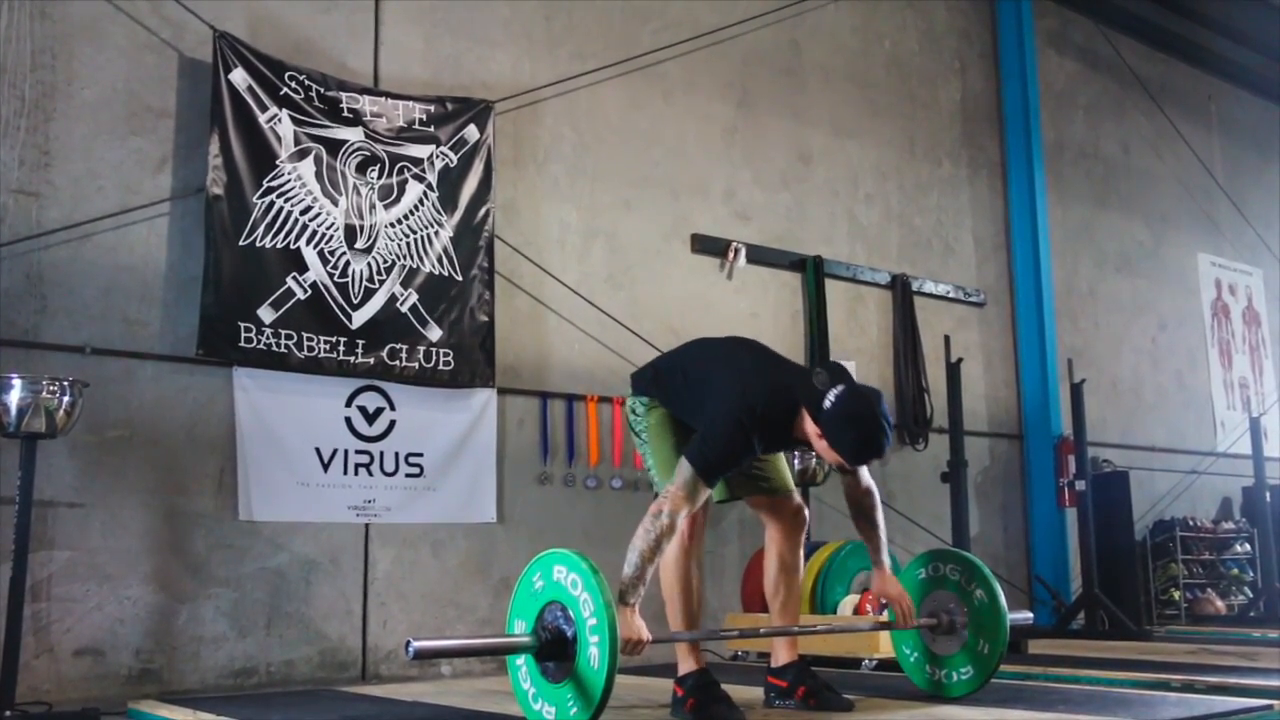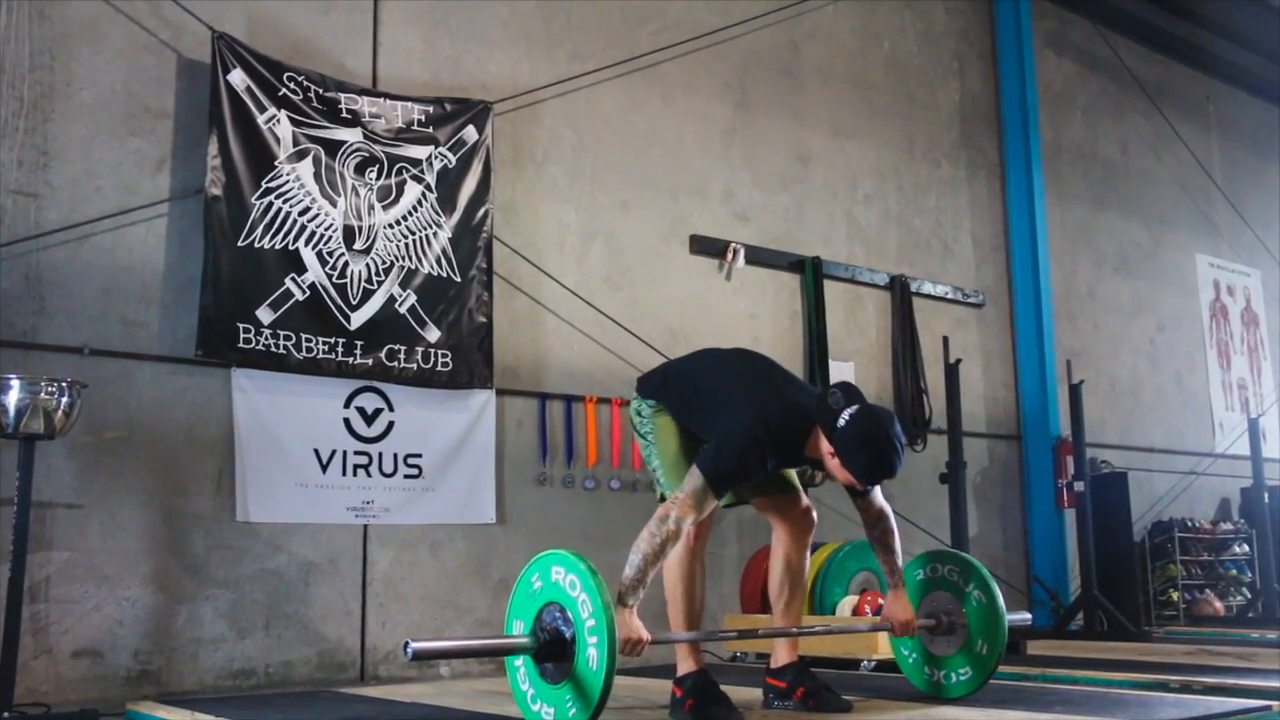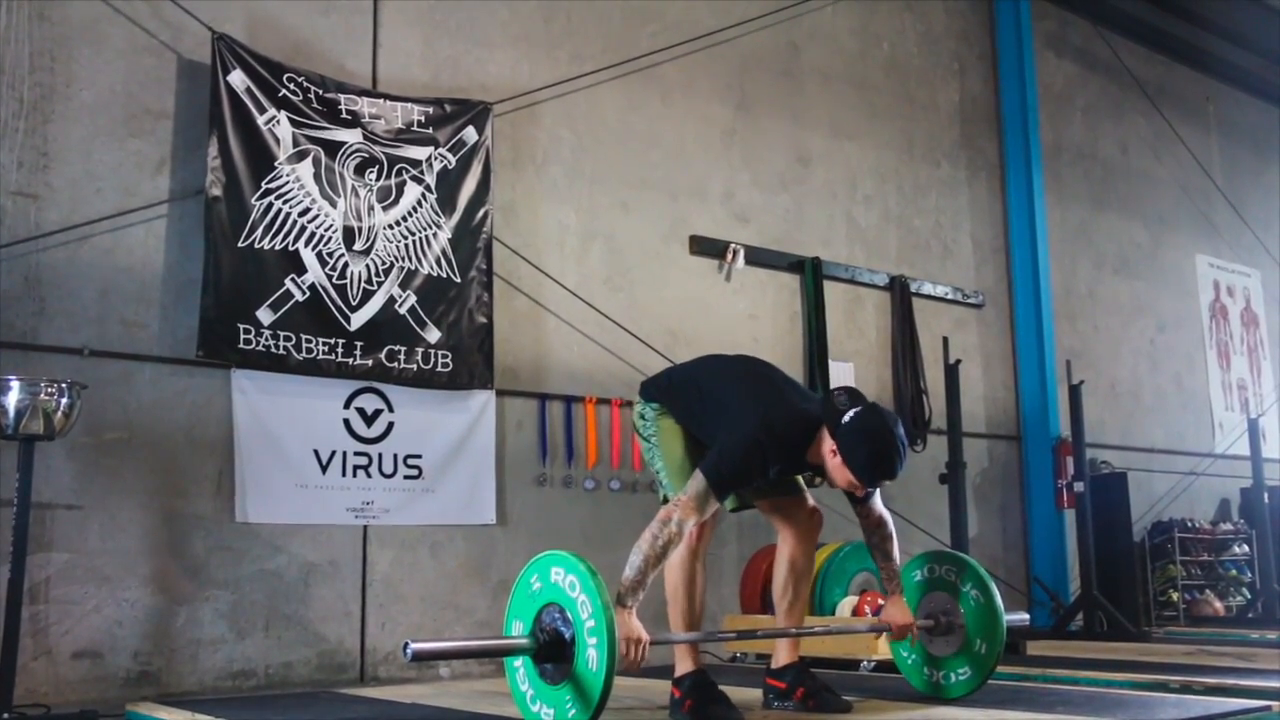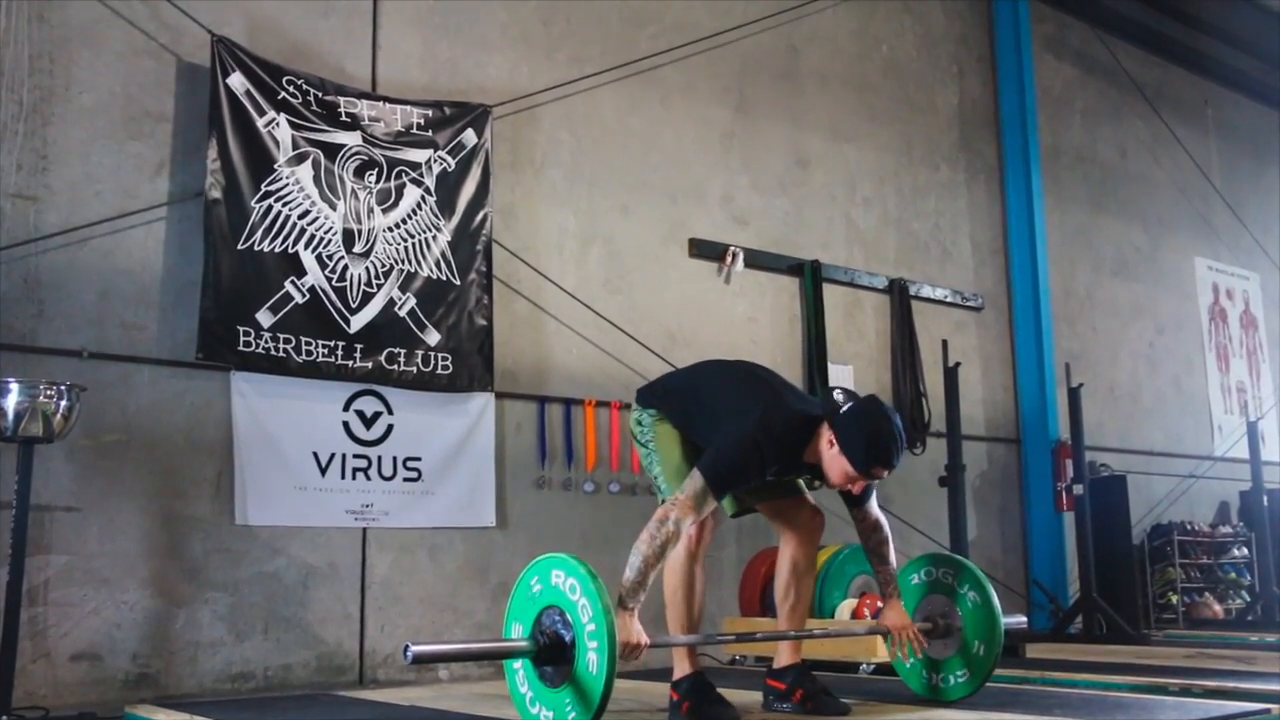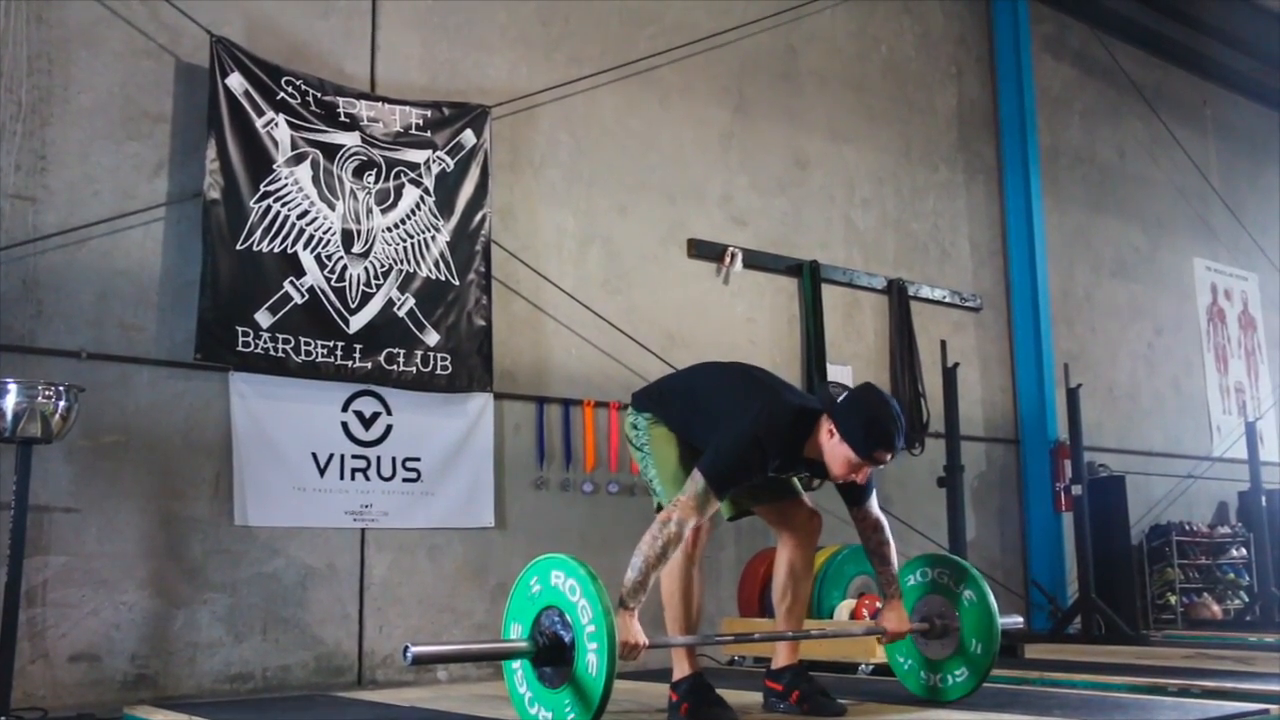
dt=0.2s
person 1, frame 1
left shoulder: (835, 415)
right shoulder: (741, 424)
left elbow: (861, 490)
right elbow: (668, 511)
left wrist: (882, 570)
right wrist: (627, 608)
right hip: (661, 400)
left knee: (790, 515)
right knee: (689, 519)
left ankle: (785, 671)
right ankle: (690, 678)
person 1, frame 2
left shoulder: (845, 434)
right shoulder: (758, 438)
left elbow: (877, 513)
right elbow: (674, 517)
left wrist: (897, 591)
right wrist: (624, 609)
left hip: (725, 404)
right hip: (664, 403)
left knee: (798, 517)
right knee: (695, 521)
left ankle: (783, 673)
right ankle: (690, 680)
person 1, frame 3
left shoulder: (849, 442)
right shoulder: (762, 441)
left elbow: (876, 521)
right elbow: (674, 520)
left wrist: (895, 598)
right wrist: (624, 611)
left hip: (730, 407)
right hip: (668, 407)
left knee: (804, 518)
right knee: (697, 522)
left ankle: (785, 672)
right ankle: (688, 679)
person 1, frame 4
left shoulder: (848, 447)
right shoulder: (758, 442)
left elbow: (872, 525)
right elbow: (672, 520)
left wrist: (892, 603)
right wrist: (625, 613)
left hip: (723, 416)
right hip: (665, 414)
left knee: (806, 521)
right knee: (696, 526)
left ankle: (785, 674)
right ankle: (686, 683)
person 1, frame 5
left shoulder: (845, 448)
right shoulder: (759, 437)
left elbow: (872, 524)
right elbow: (676, 521)
left wrist: (893, 601)
right wrist: (626, 613)
left hip: (716, 424)
right hip: (660, 418)
left knee: (803, 522)
right knee: (694, 528)
left ankle: (784, 675)
right ankle: (685, 684)
